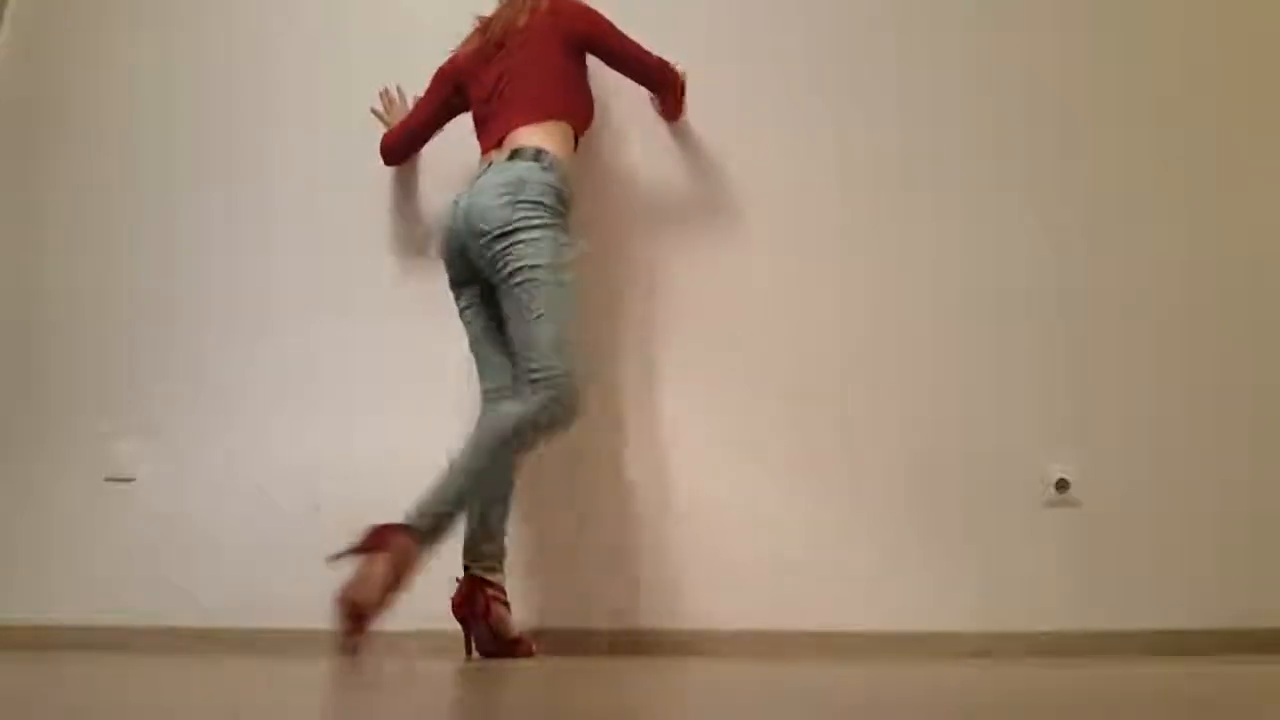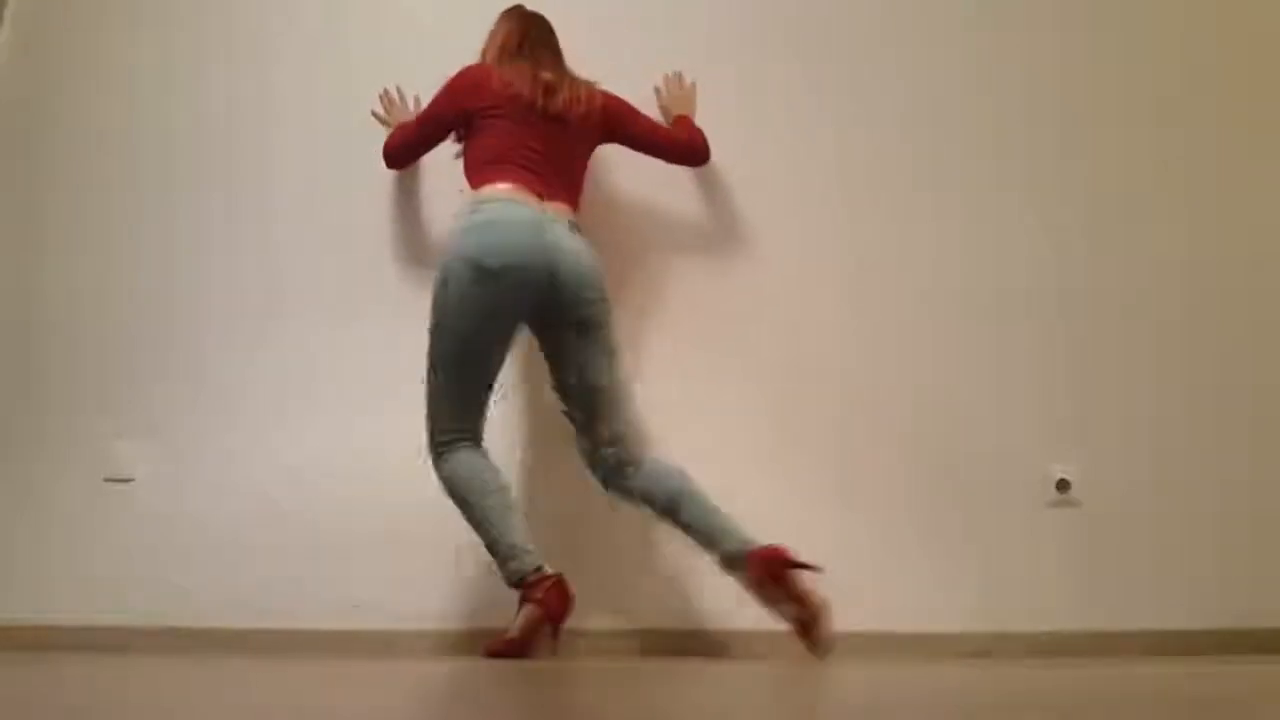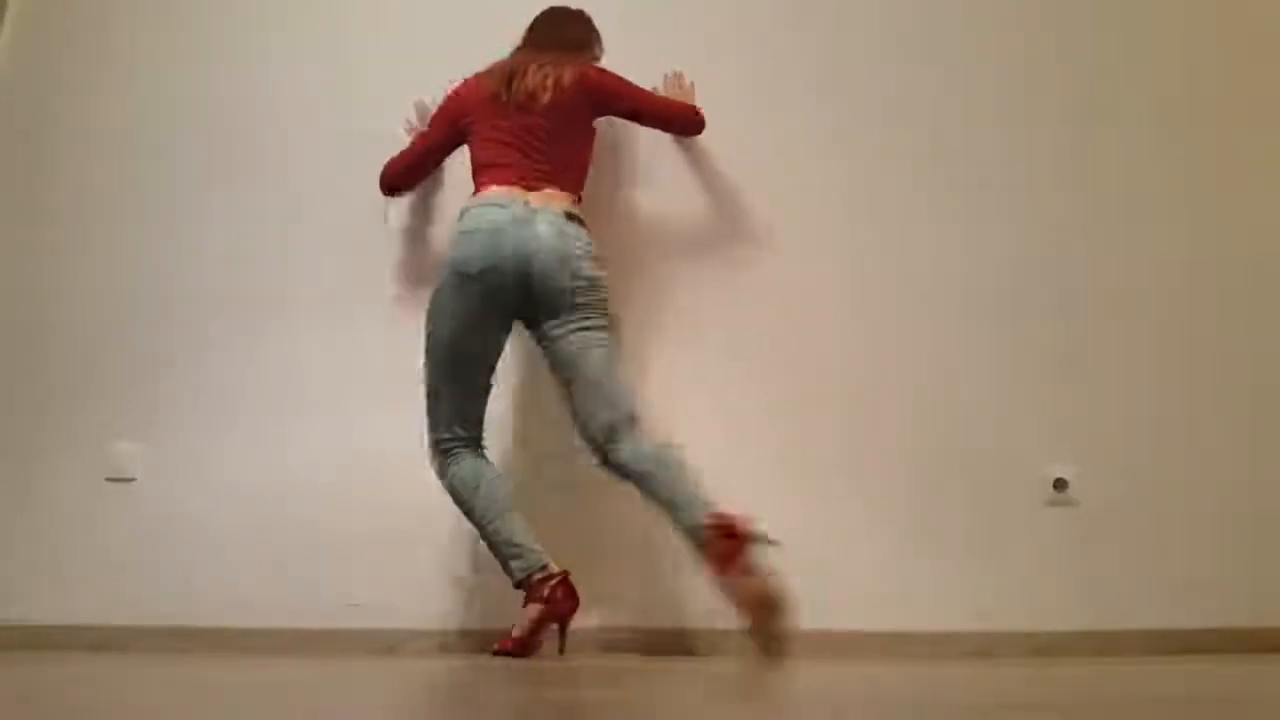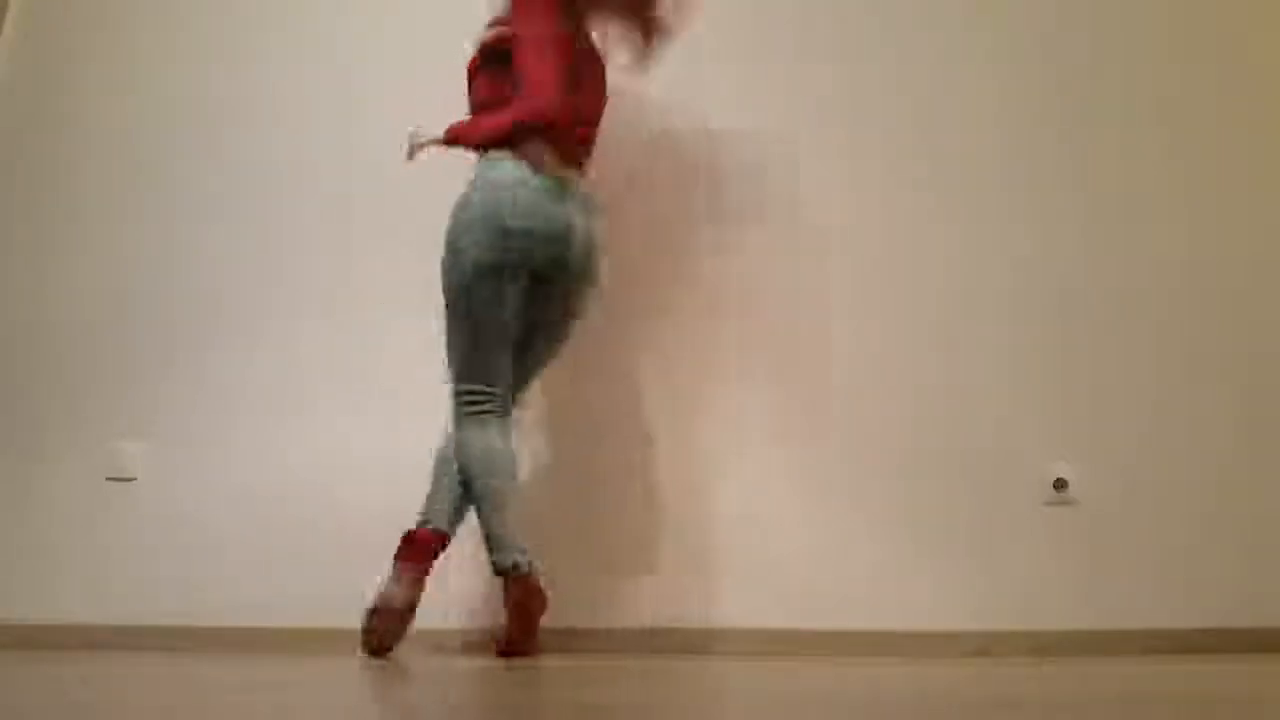
dt=1s
person 1, frame 1
left shoulder: (474, 53)
left elbow: (394, 147)
right elbow: (664, 78)
left wrist: (404, 119)
right wrist: (670, 107)
left hip: (471, 209)
right hip: (519, 202)
left knee: (511, 398)
right knee: (550, 390)
left ankle: (481, 585)
right ankle: (402, 542)
person 1, frame 2
left shoulder: (477, 82)
right shoulder: (591, 102)
left elbow: (397, 152)
right elbow: (695, 149)
left wrist: (400, 122)
right wrist: (678, 112)
left hip: (490, 240)
right hip: (567, 259)
left knee: (453, 442)
right knee: (618, 459)
left ankle: (536, 583)
right ankle: (762, 563)
person 1, frame 3
left shoulder: (474, 89)
right shoulder: (586, 83)
left elbow: (394, 179)
right elbow: (688, 120)
left wrist: (428, 137)
right wrist: (679, 98)
left hip: (483, 240)
right hip: (562, 247)
left knee: (453, 443)
right knee: (617, 435)
left ankle: (543, 580)
right ankle: (718, 540)
person 1, frame 4
right shoulder: (587, 55)
left elbow: (542, 111)
left wrist: (453, 134)
left hip: (508, 200)
right hip: (569, 223)
left knee: (480, 404)
right knee: (484, 405)
left ankle: (515, 572)
right ankle: (430, 536)
